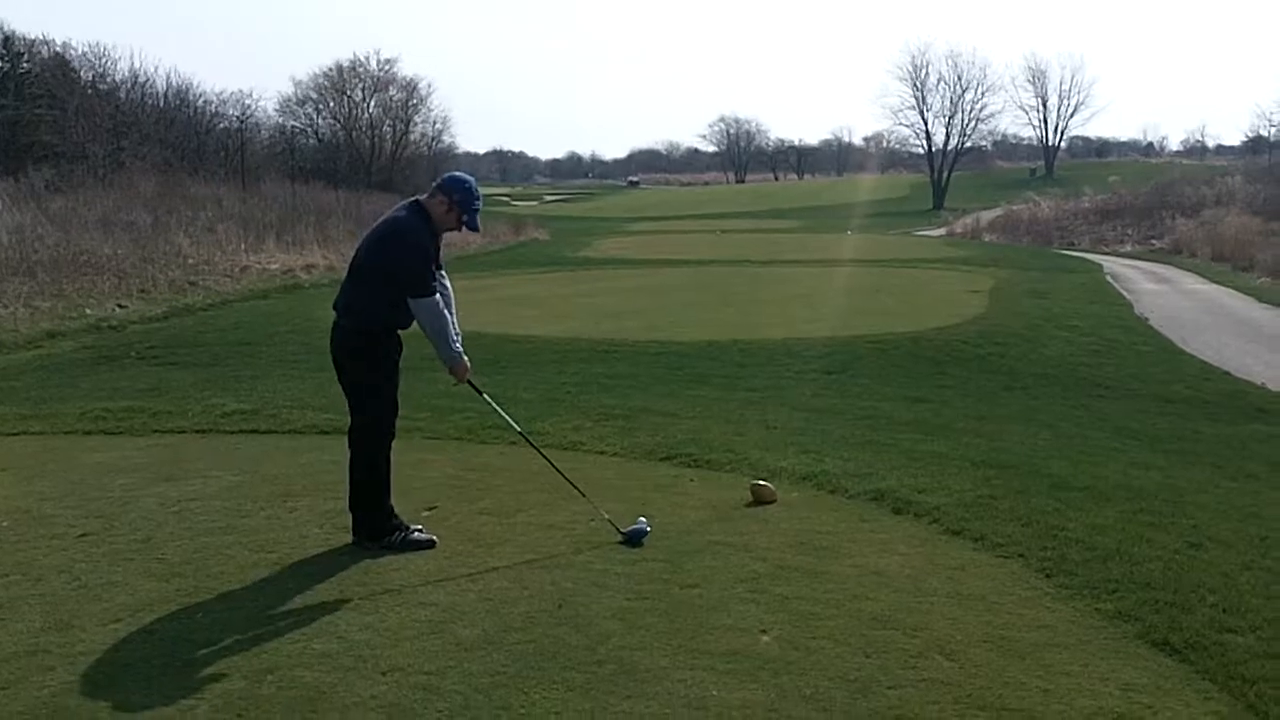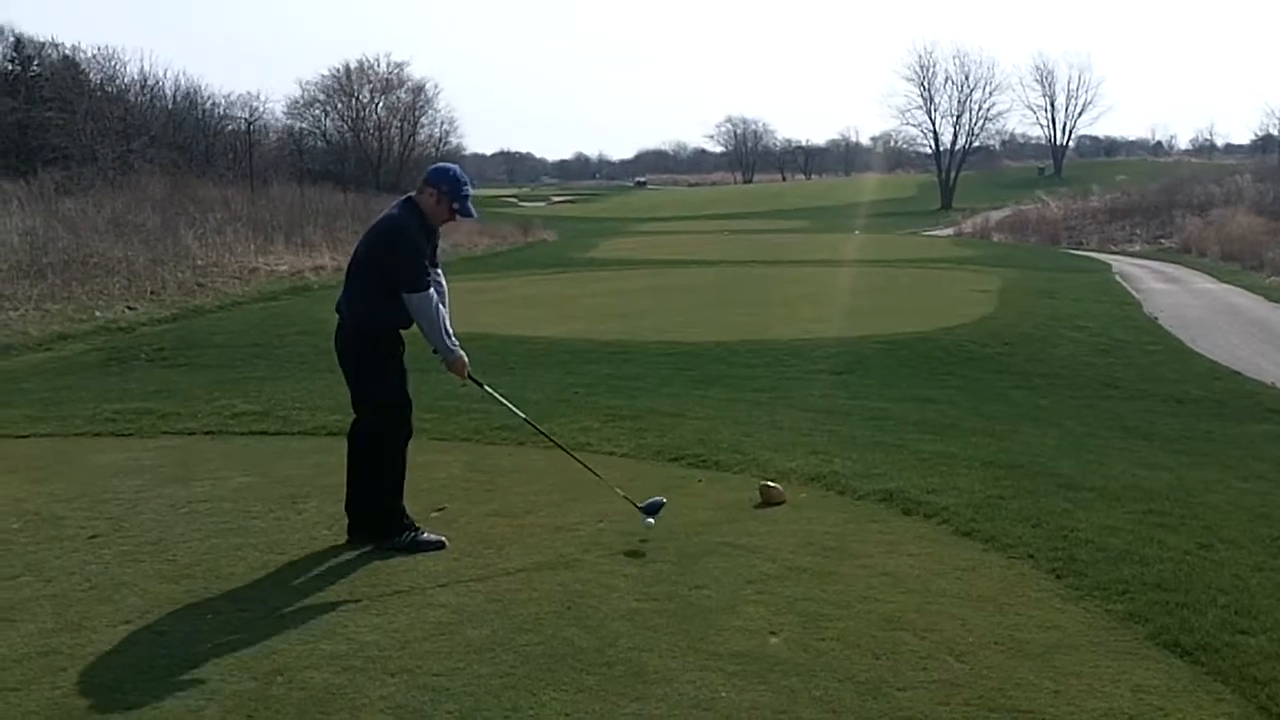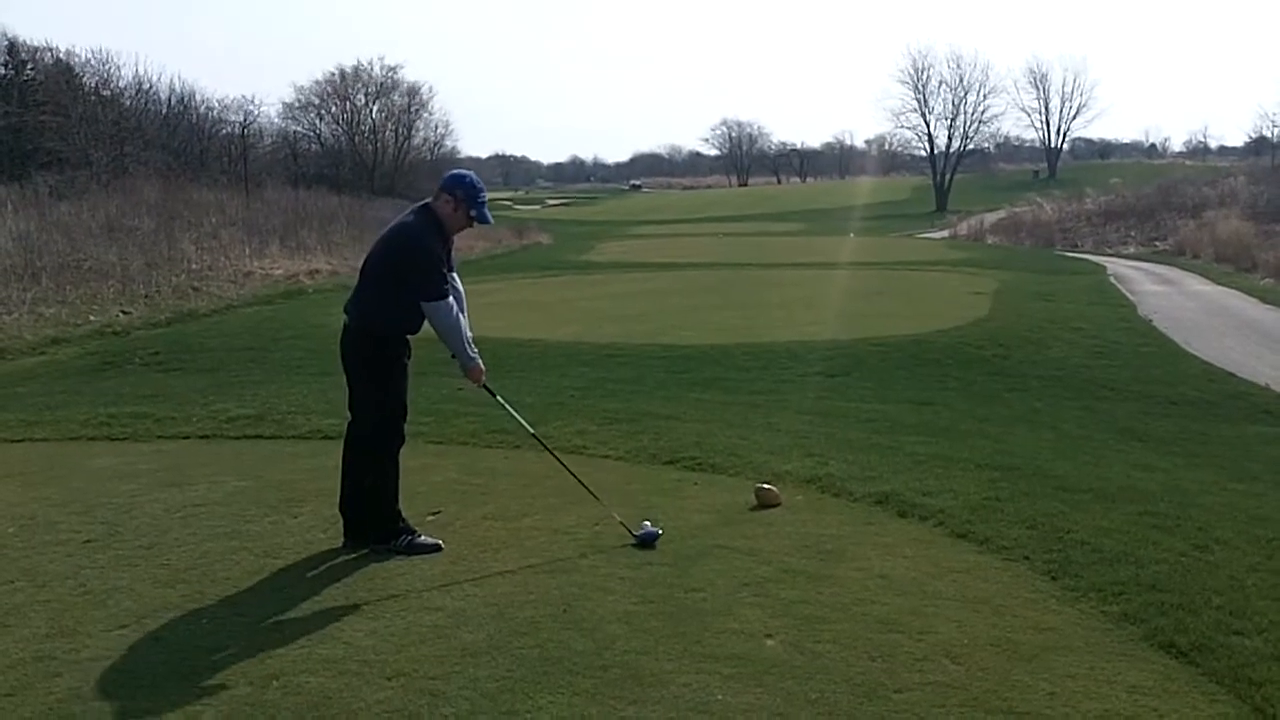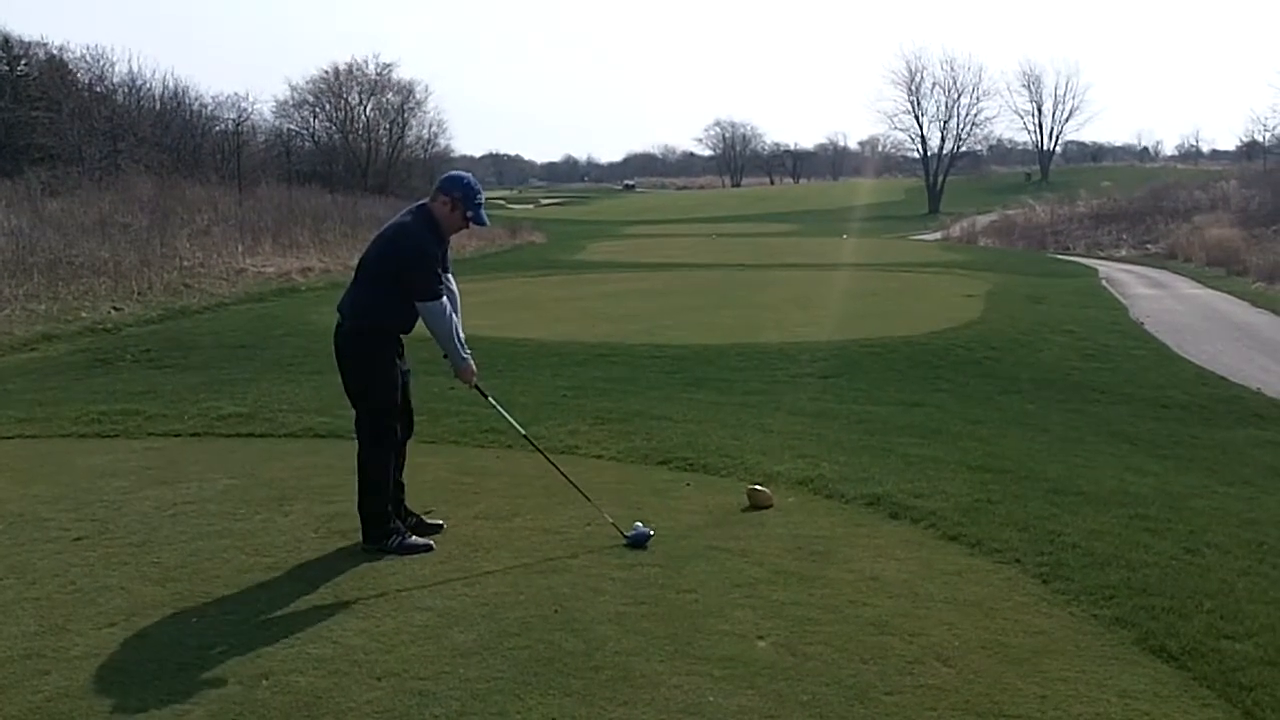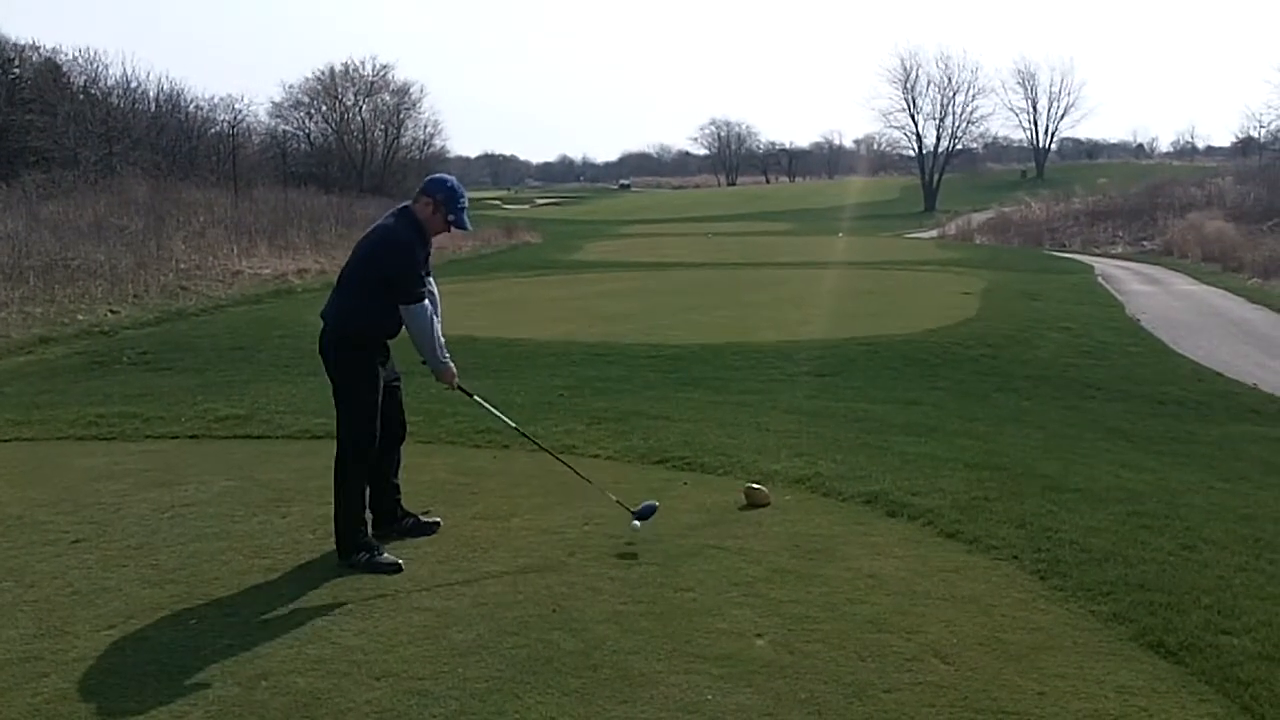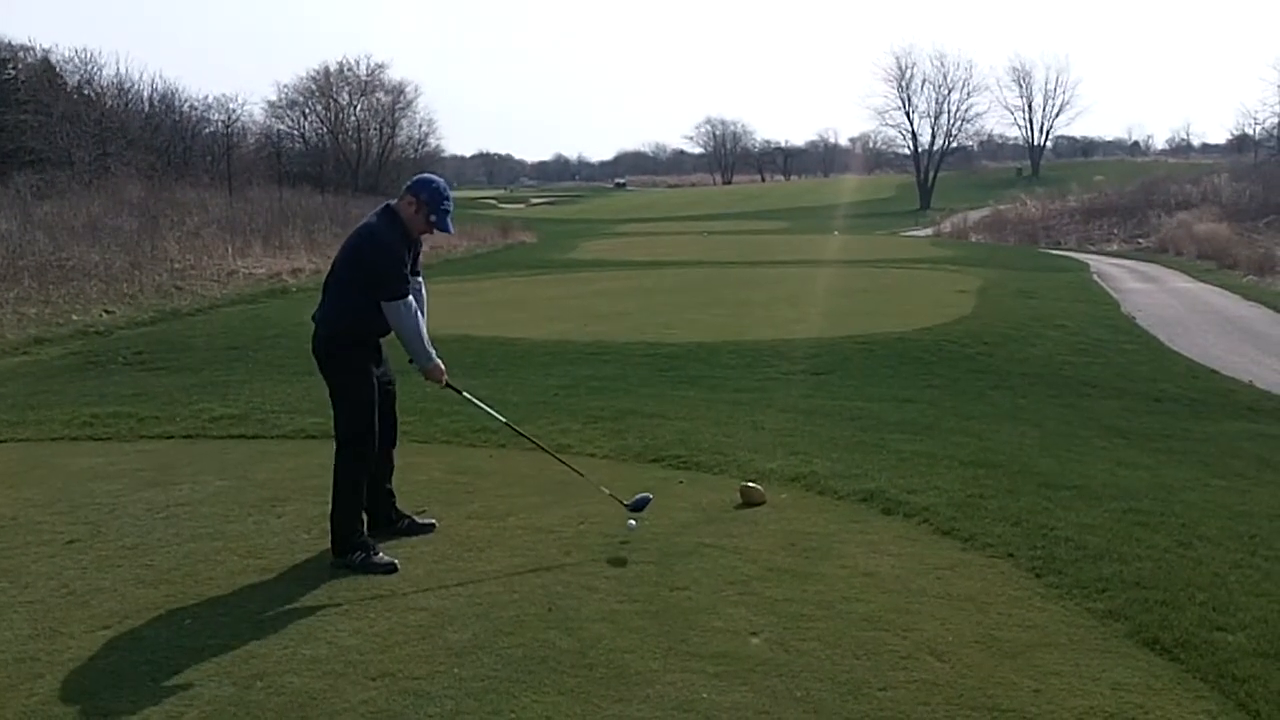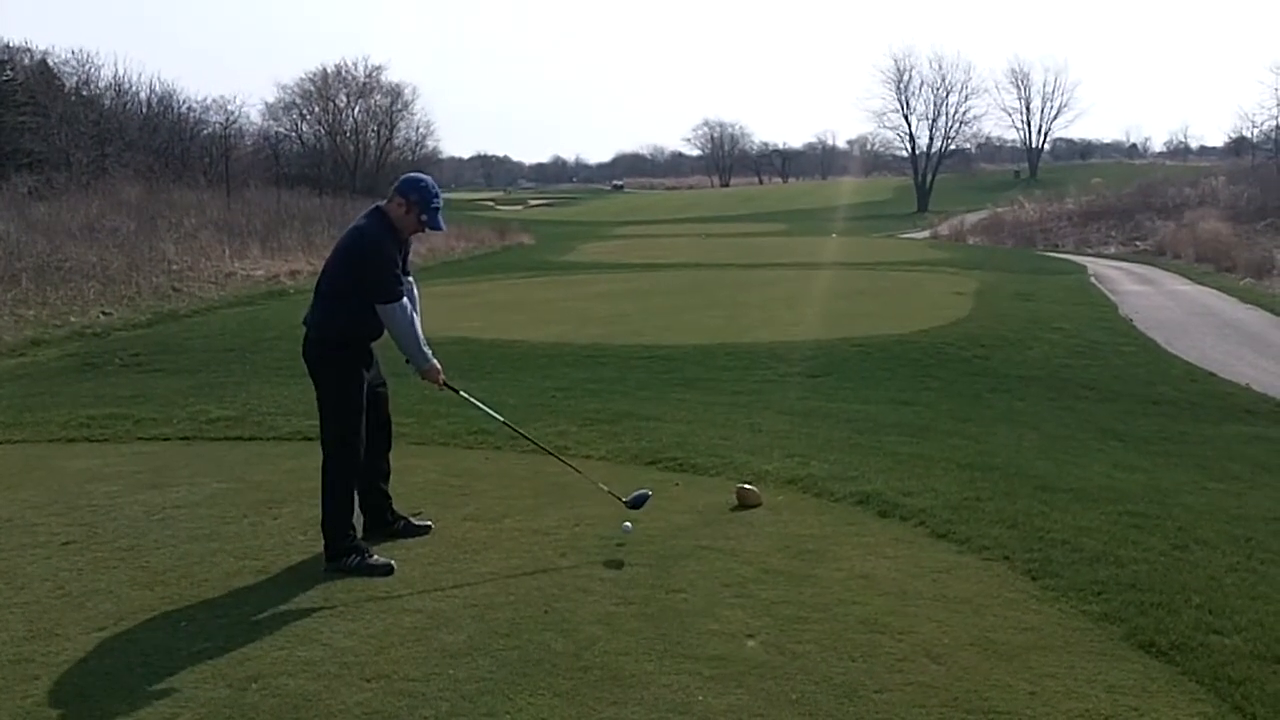
dt=0.7s
person 1, frame 1
left shoulder: (419, 225)
right shoulder: (407, 234)
left elbow: (440, 286)
right elbow: (427, 306)
left wrist: (456, 348)
right wrist: (453, 357)
left hip: (372, 335)
right hip: (361, 338)
left knee: (375, 427)
right knee: (375, 429)
left ankle: (372, 520)
right ankle: (377, 527)
person 1, frame 2
left shoulder: (420, 225)
right shoulder: (401, 230)
left elbow: (435, 284)
right elbow: (422, 301)
left wrist: (448, 343)
right wrist: (449, 351)
left hip: (374, 335)
right hip: (366, 338)
left knee: (374, 426)
right knee: (390, 427)
left ankle: (364, 521)
right ankle: (391, 526)
person 1, frame 3
left shoulder: (432, 229)
right shoulder: (417, 238)
left elbow: (452, 290)
right elbow: (440, 309)
left wrist: (466, 350)
right wrist: (469, 359)
left hip: (376, 338)
right hip: (373, 342)
left knee: (367, 430)
right knee: (384, 433)
left ankle: (360, 525)
right ankle: (386, 530)
person 1, frame 4
left shoulder: (430, 229)
right shoulder: (413, 238)
left elbow: (446, 290)
right elbow: (434, 308)
left wrist: (460, 350)
right wrist: (460, 359)
left hip: (381, 336)
right hip: (363, 339)
left knee: (398, 424)
right knee: (380, 430)
left ankle: (394, 512)
right ankle: (379, 529)
person 1, frame 5
left shoulder: (413, 233)
right shoulder: (397, 240)
left elbow: (427, 293)
right elbow: (416, 311)
left wrist: (439, 354)
right wrist: (440, 363)
left hip: (371, 342)
right hip: (348, 344)
left knee: (391, 430)
right knee: (359, 439)
left ankle: (388, 515)
right ankle: (353, 542)
person 1, frame 6
left shoulder: (403, 234)
right shoulder: (380, 238)
left elbow: (414, 291)
right elbow: (400, 309)
left wrist: (424, 353)
right wrist: (427, 360)
left hip: (365, 341)
right hip: (341, 344)
left knee: (382, 431)
right knee: (358, 439)
left ankle: (383, 515)
right ankle: (349, 543)
person 1, frame 7
left shoulder: (392, 235)
right shoulder: (372, 241)
left elbow: (406, 291)
right elbow: (395, 311)
left wrist: (420, 355)
right wrist: (424, 362)
left hip: (355, 345)
right hip: (332, 349)
left knee: (377, 433)
right knee: (345, 444)
left ankle: (380, 518)
right ankle: (341, 547)
